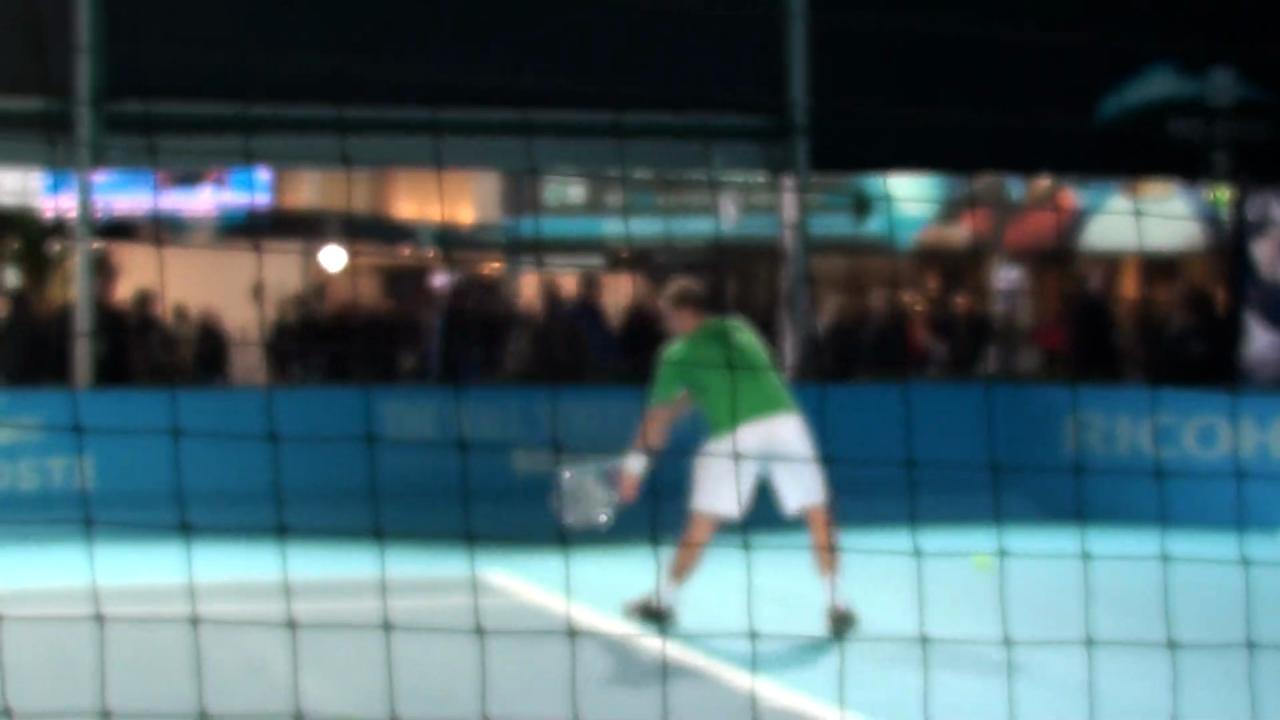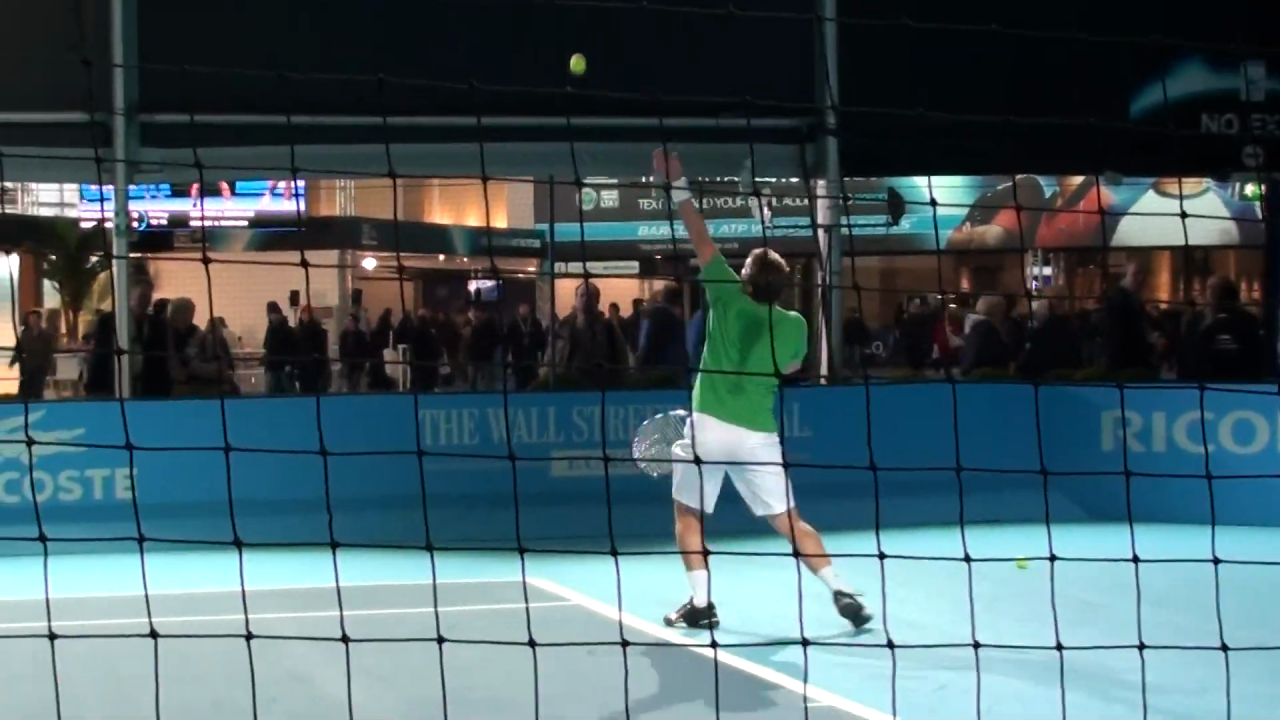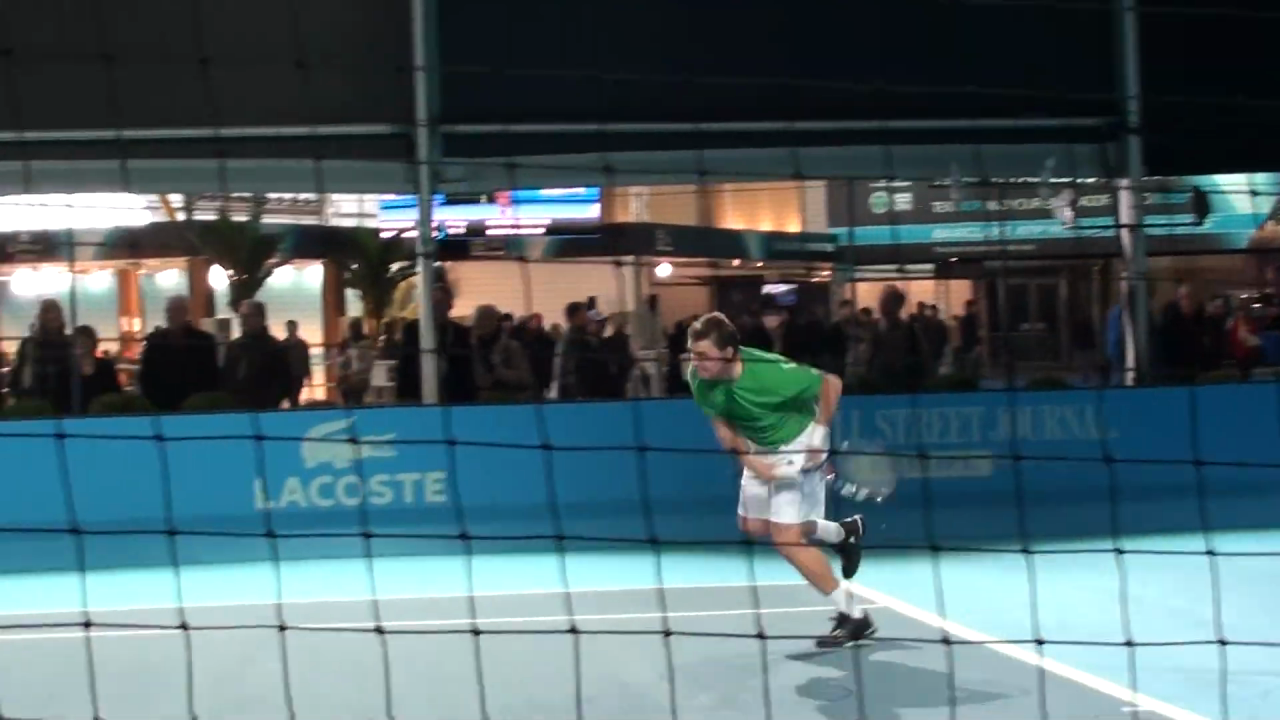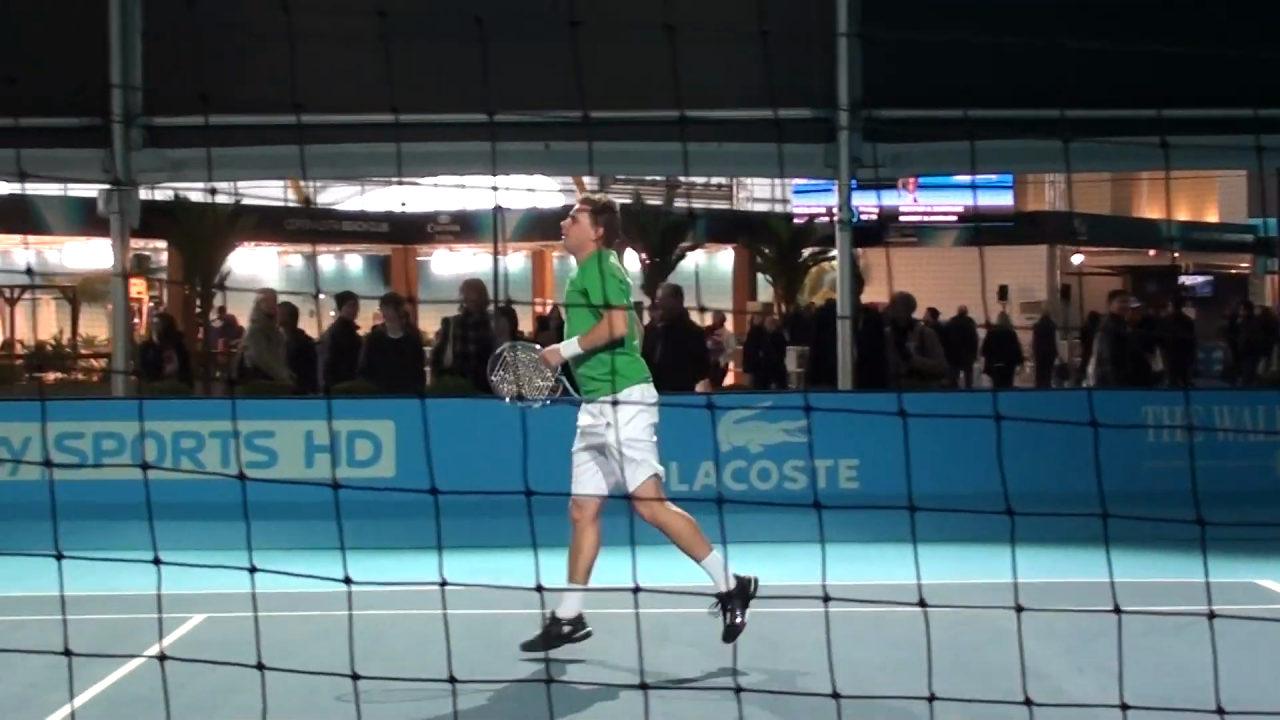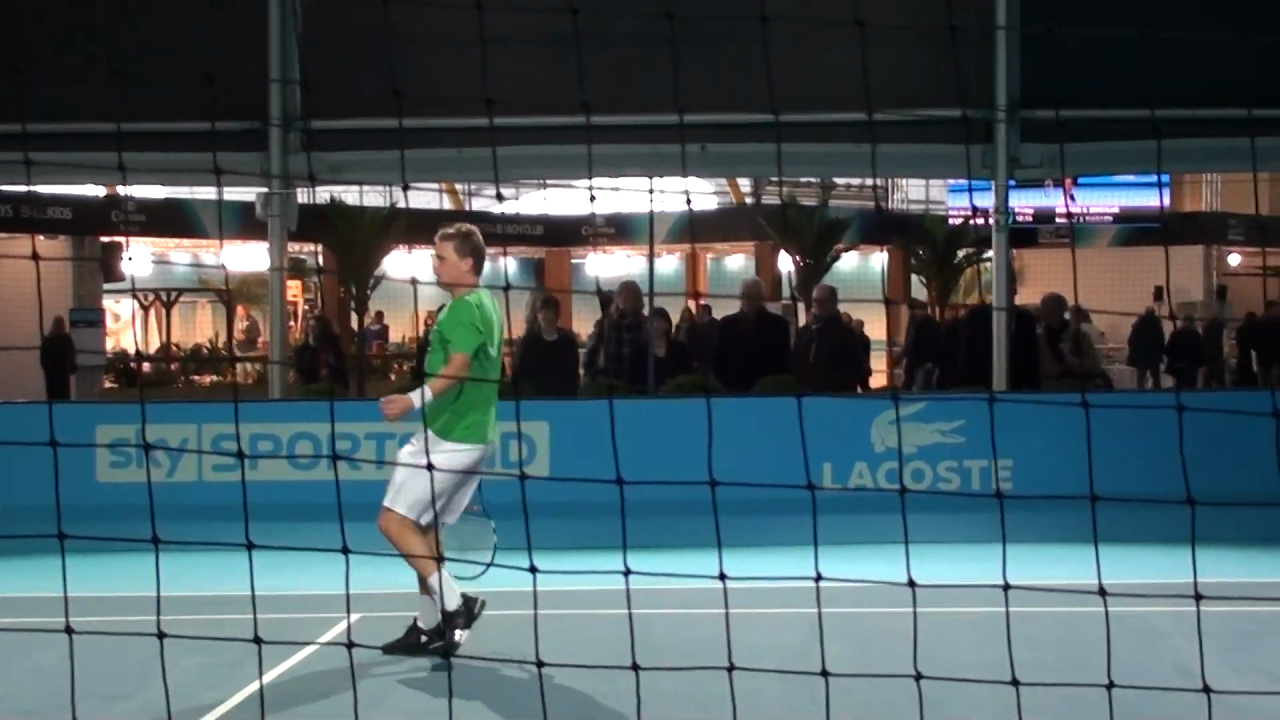
dt=1s
person 1, frame 1
left shoulder: (676, 353)
right shoulder: (738, 328)
left elbow: (658, 416)
left wrist: (633, 465)
right wrist: (682, 399)
left hip: (738, 434)
right hip: (785, 423)
left knee: (701, 525)
right knee: (818, 517)
left ankle: (662, 604)
right ankle: (837, 608)
person 1, frame 2
left shoulder: (727, 296)
right shoulder: (794, 325)
left elbow: (701, 240)
left wrist: (677, 185)
left hip: (707, 428)
right hip: (757, 438)
left knee: (687, 513)
right knee: (788, 521)
left ankle: (700, 602)
right ankle: (840, 591)
person 1, frame 3
left shoulder: (771, 371)
right shoulder: (697, 376)
left elbow: (832, 385)
right elbow: (722, 427)
left wrist: (817, 438)
right wrist: (754, 458)
left hip: (798, 444)
right hip: (757, 449)
left knee: (785, 538)
right knee: (753, 526)
left ankle: (853, 615)
right ankle: (839, 533)
person 1, frame 4
left shoulder: (600, 267)
right shoulder: (590, 271)
left elbow: (620, 324)
left wrist: (566, 349)
left hip: (623, 402)
right hip: (599, 405)
left knee: (648, 500)
right knee: (583, 511)
left ankle: (728, 585)
right ankle: (570, 617)
person 1, frame 5
left shoulder: (465, 309)
right shoulder: (487, 304)
left elbow: (456, 369)
left wrist: (411, 400)
left hip: (449, 438)
right hip: (474, 436)
left knee: (393, 517)
right knee: (425, 527)
left ankle: (454, 602)
right ankle: (428, 627)
